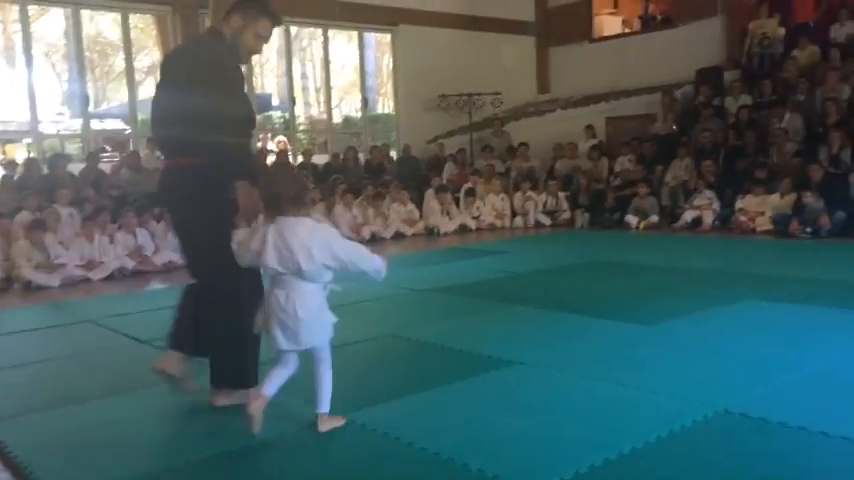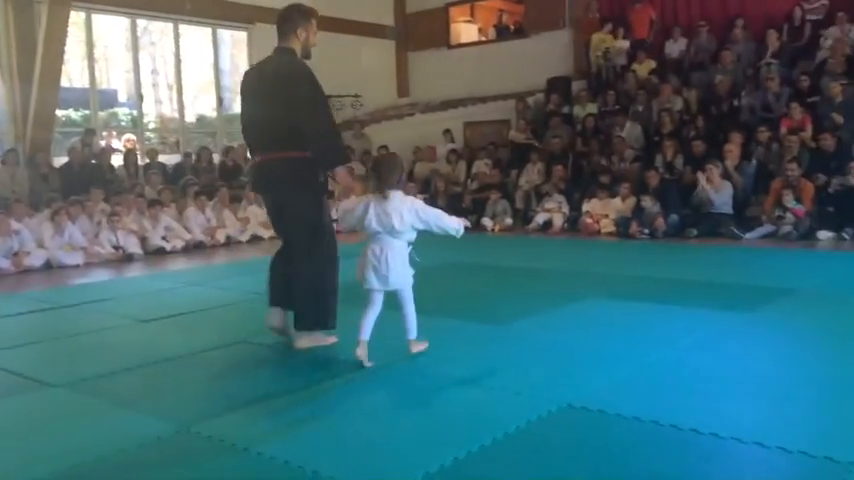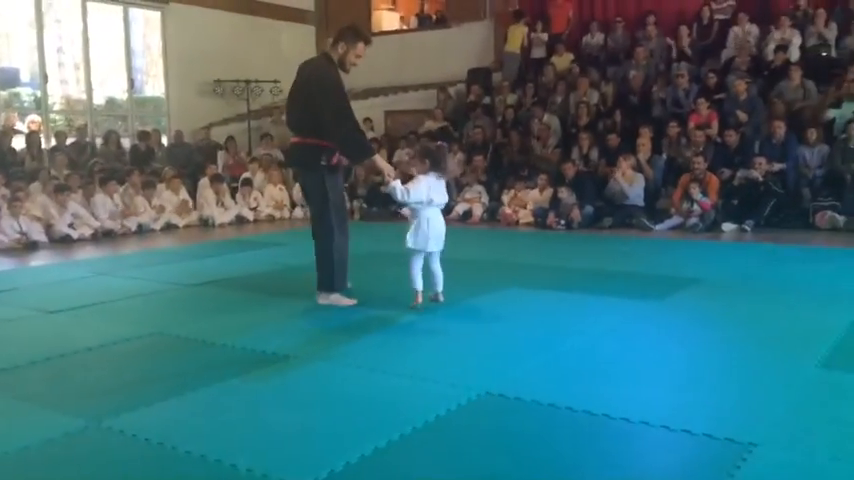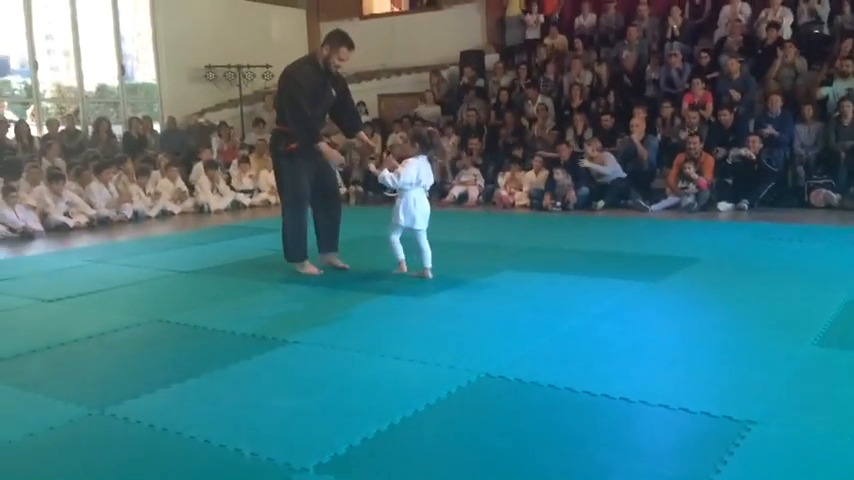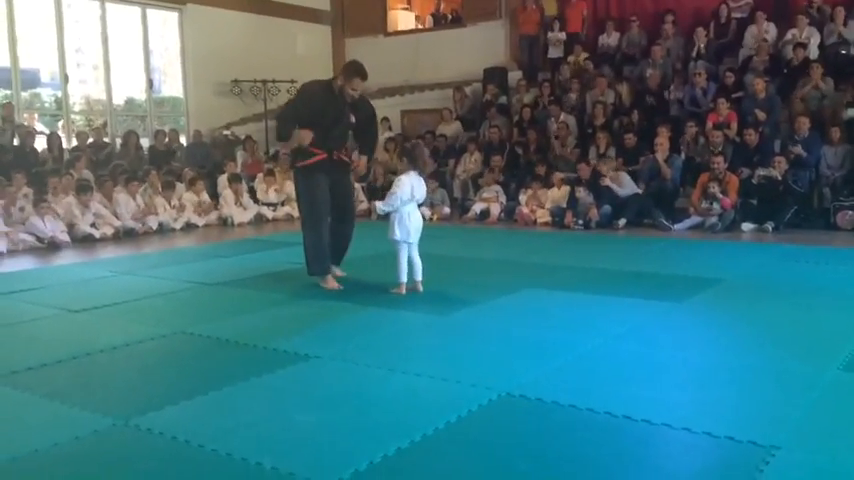
dt=1s
person 1, frame 1
left shoulder: (190, 56)
right shoulder: (216, 60)
right elbow: (222, 129)
right wrist: (243, 181)
left hip: (182, 181)
right hip: (206, 184)
left knee: (212, 276)
right knee: (234, 281)
left ankle: (178, 354)
right ankle: (230, 383)
person 1, frame 2
left shoulder: (254, 74)
right shoulder: (298, 73)
left elbow: (250, 125)
right elbow: (319, 124)
right wrist: (339, 166)
left hip: (267, 170)
right hip: (300, 170)
left knee: (294, 243)
right knee: (317, 248)
left ankle: (278, 309)
right ankle: (310, 328)
person 1, frame 3
left shoulder: (313, 68)
right shoulder: (325, 76)
right elbow: (344, 122)
left wrist: (338, 150)
right wrist: (376, 159)
left hip: (308, 151)
right hip: (317, 155)
left knee: (325, 217)
right knee: (332, 222)
left ankle: (329, 276)
right ankle: (329, 290)
person 1, frame 4
left shoulder: (333, 77)
right shoulder: (297, 74)
left elbow: (344, 108)
right elbow: (299, 117)
left wrist: (360, 135)
right wrist: (325, 148)
left hip: (315, 143)
right hip: (291, 145)
left knee: (329, 199)
right knee: (297, 203)
left ankle: (328, 253)
right ankle: (299, 259)
person 1, frame 5
left shoulder: (360, 104)
right shoulder: (312, 92)
left elbow: (368, 131)
right elbow: (285, 117)
left wrist: (364, 154)
right wrist: (295, 134)
left hip: (338, 162)
right hip: (311, 162)
left knee: (345, 214)
right knee: (317, 218)
left ankle: (332, 262)
right ankle: (323, 272)
person 2, frame 1
left shoulder: (265, 232)
right shoulder: (321, 232)
left elbow: (242, 254)
right elbow: (354, 255)
left wrist: (243, 230)
right wrist: (379, 265)
left hip: (279, 302)
right hip: (309, 304)
left knee: (288, 363)
right knee: (323, 362)
left ankle: (259, 398)
right ankle: (324, 417)
person 2, frame 2
left shoulder: (367, 202)
right shoulder: (410, 204)
left elbow: (345, 220)
right elbow: (438, 219)
left wrist: (348, 202)
right wrist: (458, 224)
left hip: (373, 257)
right hip: (395, 259)
left knee: (374, 304)
right knee: (407, 302)
left ankle: (362, 345)
right ankle: (412, 342)
person 2, frame 3
left shoulder: (421, 181)
right shoulder: (440, 180)
left elbow: (404, 195)
left wrist: (392, 183)
right wrist: (416, 175)
left hip: (422, 224)
right hip: (437, 223)
left knee: (415, 262)
right knee: (434, 261)
left ankle: (418, 294)
right ankle: (438, 293)
person 2, frame 4
left shoulder: (410, 163)
right shoulder: (425, 163)
left elbow: (395, 180)
left wrist: (377, 171)
right wrist: (396, 166)
left hip: (408, 203)
right hip: (421, 203)
left knee: (394, 236)
right knee: (422, 239)
left ankle: (402, 264)
right ankle: (427, 270)
person 2, frame 5
left shoulder: (402, 180)
right shoulder: (419, 179)
left elbow: (392, 201)
left wrist: (377, 205)
left hip: (402, 218)
right hip: (415, 217)
left knee: (402, 254)
right knee: (414, 253)
left ankle: (402, 286)
right ankle: (418, 284)
